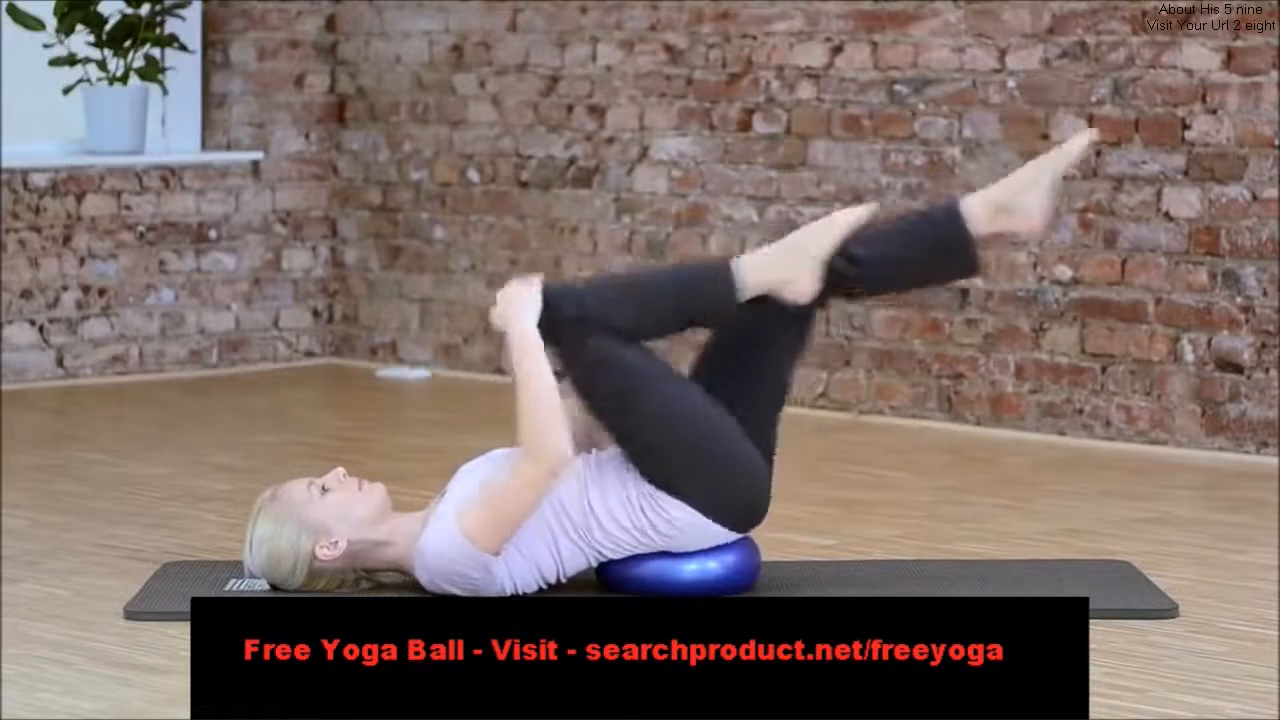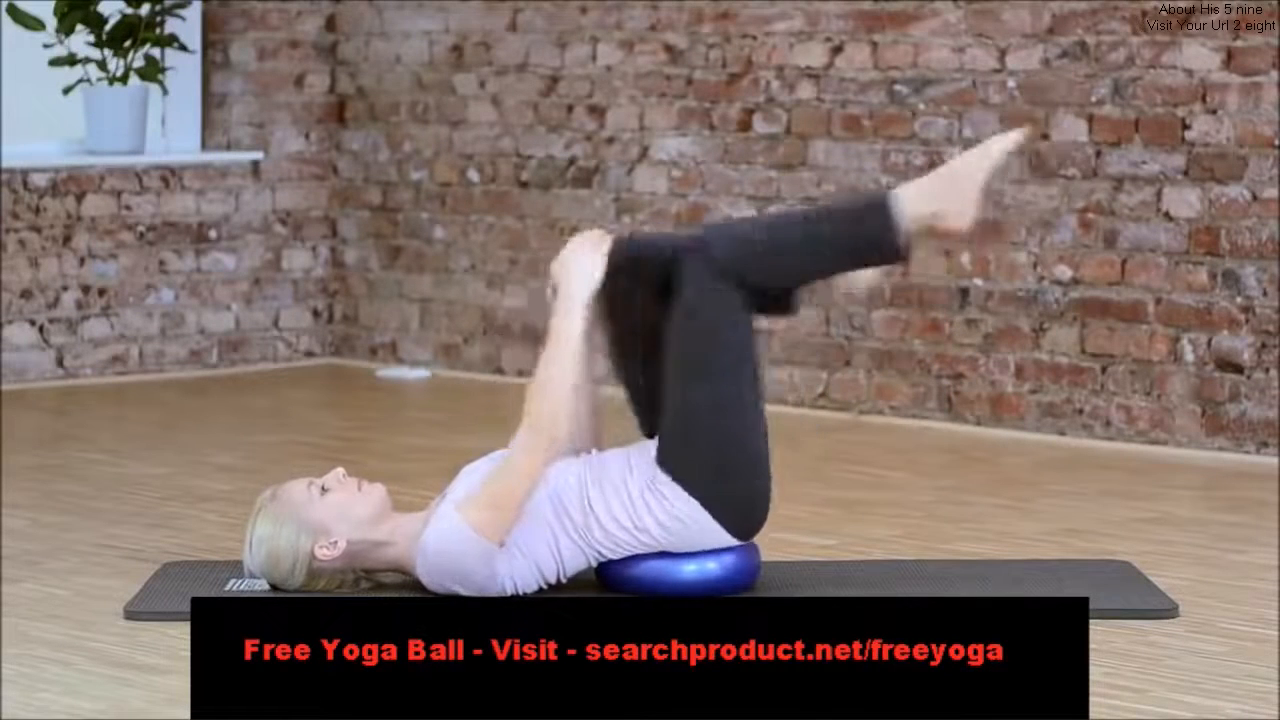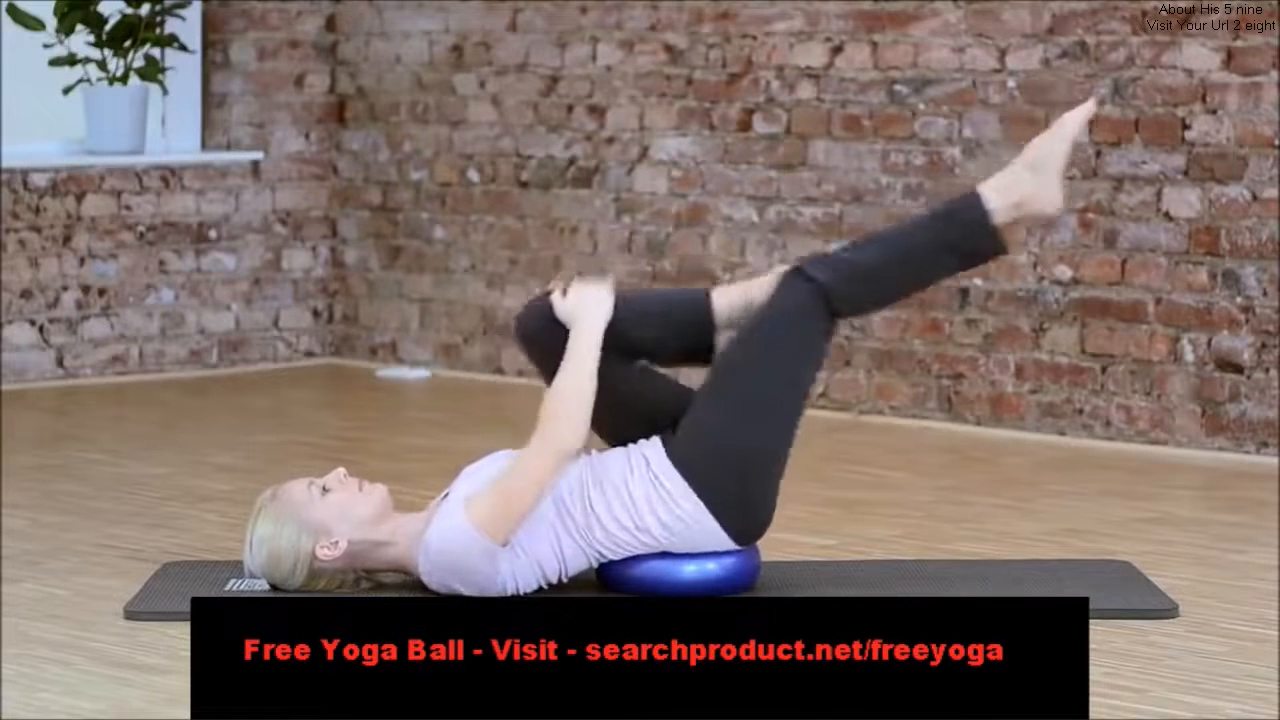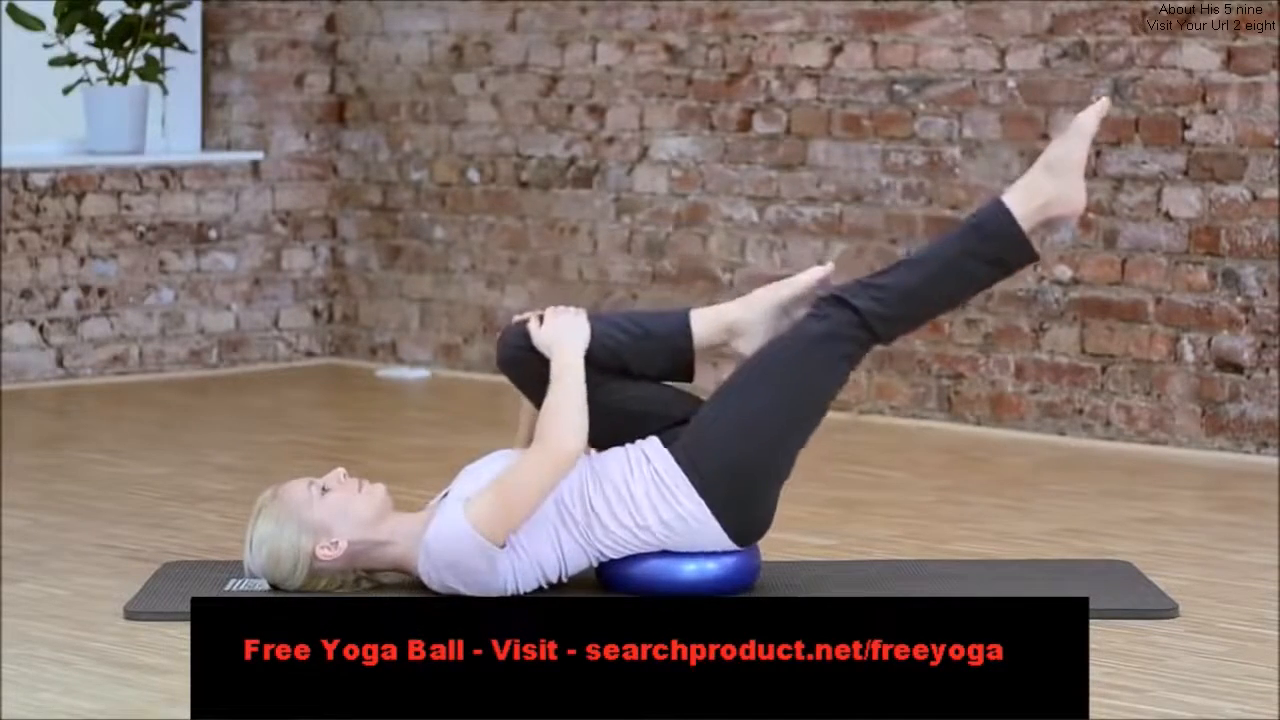
dt=0.3s
person 1, frame 1
left shoulder: (453, 518)
right shoulder: (446, 557)
right elbow: (551, 458)
left wrist: (571, 350)
right wrist: (522, 330)
left hip: (699, 483)
right hip: (712, 495)
right knee: (547, 308)
left ankle: (975, 218)
right ankle: (762, 271)
person 1, frame 2
left shoulder: (441, 522)
right shoulder: (449, 552)
left elbow: (568, 457)
right elbow: (546, 440)
left wrist: (576, 328)
right wrist: (573, 299)
left hip: (673, 482)
right hip: (706, 499)
left knee: (637, 266)
right knee: (715, 259)
right ankle: (909, 211)
person 1, frame 3
left shoulder: (446, 522)
right shoulder: (452, 551)
left elbow: (549, 457)
right elbow: (559, 444)
left wrist: (576, 326)
right wrist: (592, 328)
left hip: (672, 469)
right hip: (711, 497)
left knee: (547, 321)
right knee: (817, 289)
left ankle: (751, 307)
right ankle: (1005, 199)
person 1, frame 4
left shoulder: (444, 518)
right shoulder: (450, 551)
left elbow: (542, 459)
right elbow: (560, 453)
left wrist: (555, 351)
right wrist: (570, 351)
left hip: (668, 461)
right hip: (708, 495)
left knee: (526, 344)
right knee: (849, 313)
left ankle: (722, 328)
right ankle: (1030, 203)
